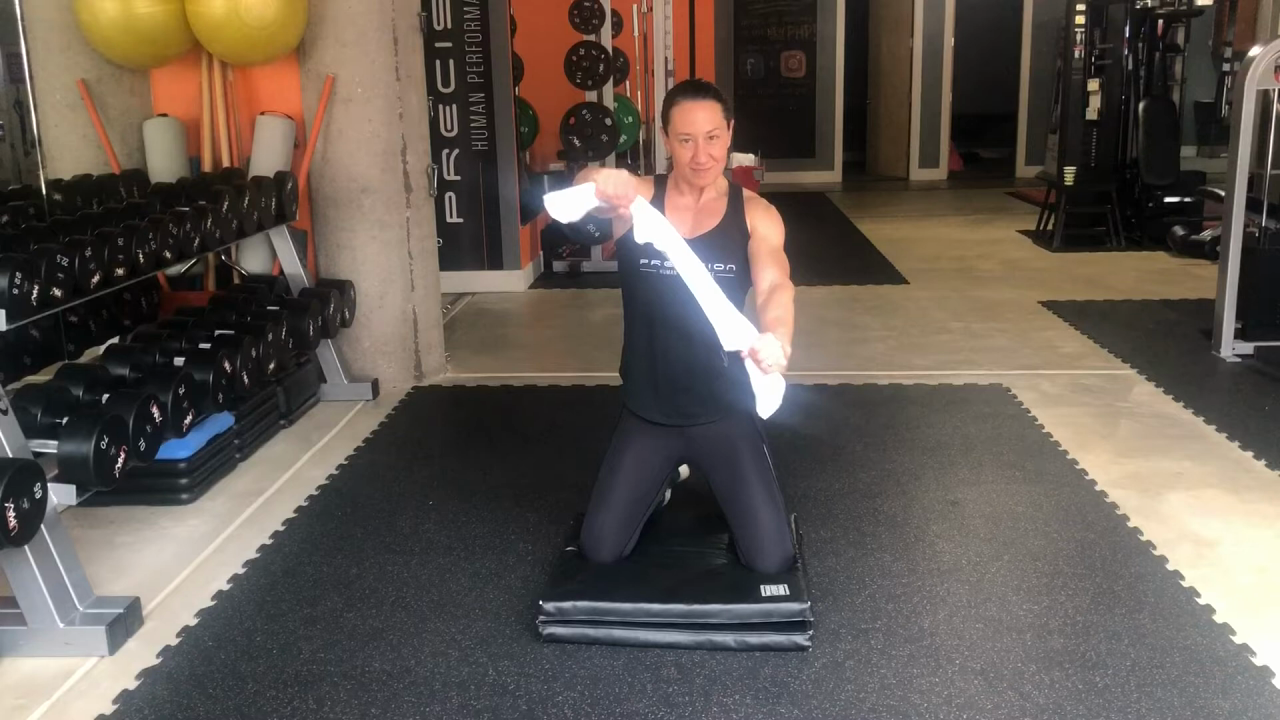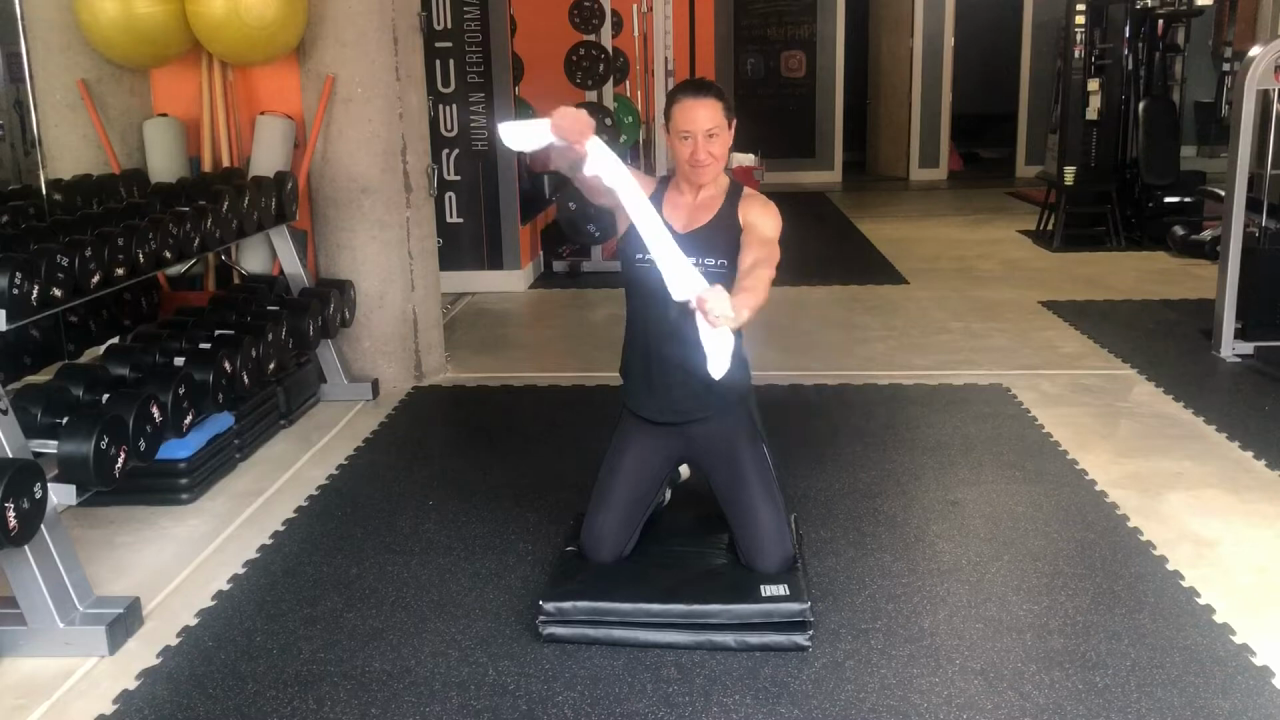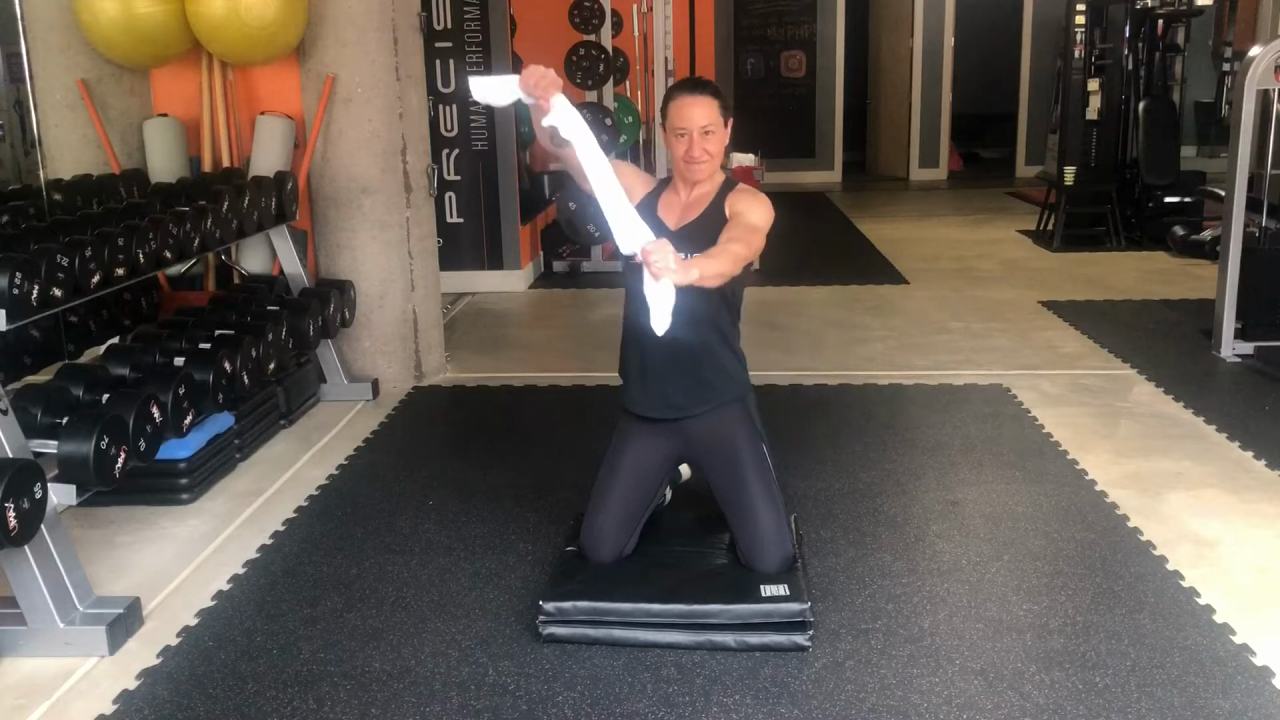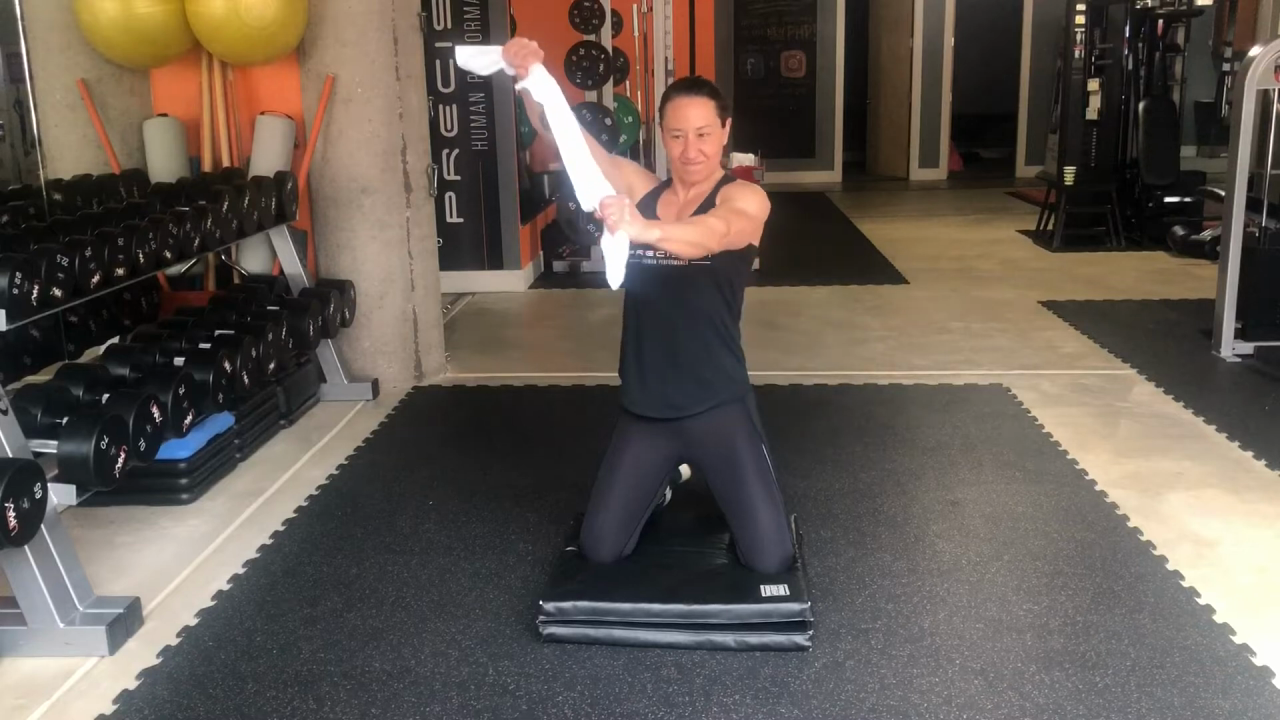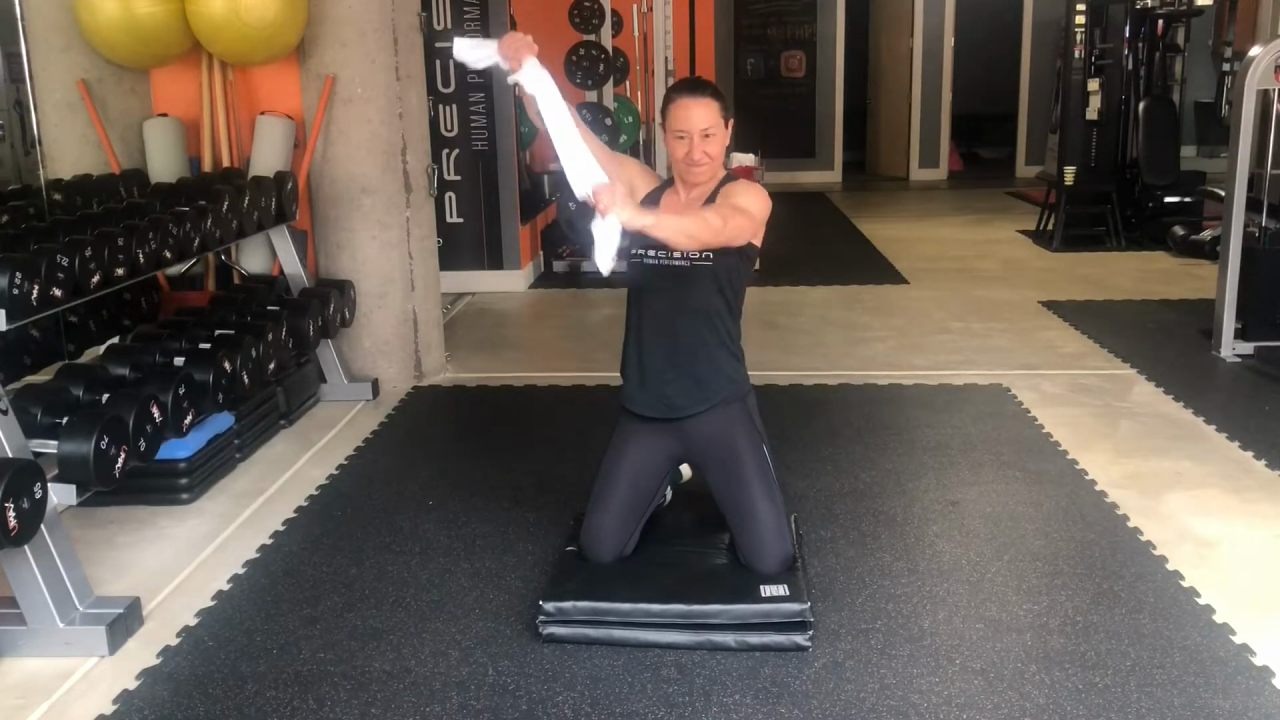
dt=0.4s
person 1, frame 1
left shoulder: (756, 215)
right shoulder: (636, 196)
left elbow: (775, 286)
right elbow: (599, 193)
left wrist: (777, 342)
right wrist: (599, 187)
left hip: (723, 411)
right hip: (645, 412)
left knee: (772, 559)
right knee: (599, 549)
left ankle: (703, 481)
right ankle: (659, 486)
person 1, frame 2
left shoulder: (754, 210)
right shoulder: (636, 193)
left elbow: (759, 270)
right elbow: (579, 171)
left wrist: (733, 308)
right wrist: (567, 140)
left hip: (720, 408)
right hip: (644, 410)
left knee: (772, 559)
right knee: (599, 549)
left ankle: (712, 483)
right ankle: (659, 486)
person 1, frame 3
left shoulder: (748, 204)
right shoulder: (636, 189)
left elbow: (733, 255)
right elbow: (565, 146)
left wrist: (683, 269)
right wrist: (543, 103)
left hip: (720, 406)
right hip: (644, 408)
left knee: (772, 559)
right knee: (599, 548)
left ankle: (710, 481)
right ankle: (662, 483)
person 1, frame 4
left shoulder: (746, 200)
right shoulder: (639, 189)
left elbow: (711, 234)
left wrist: (642, 228)
right wrist: (529, 76)
left hip: (719, 408)
right hip: (643, 409)
left knee: (771, 558)
right knee: (599, 549)
left ankle: (710, 482)
right ankle: (660, 484)
person 1, frame 5
left shoulder: (746, 198)
right shoulder: (641, 185)
left elbow: (708, 229)
left wrist: (636, 217)
right wrist: (524, 69)
left hip: (720, 407)
right hip: (645, 409)
left knee: (772, 557)
right knee: (599, 547)
left ankle: (713, 478)
right ankle: (661, 481)
